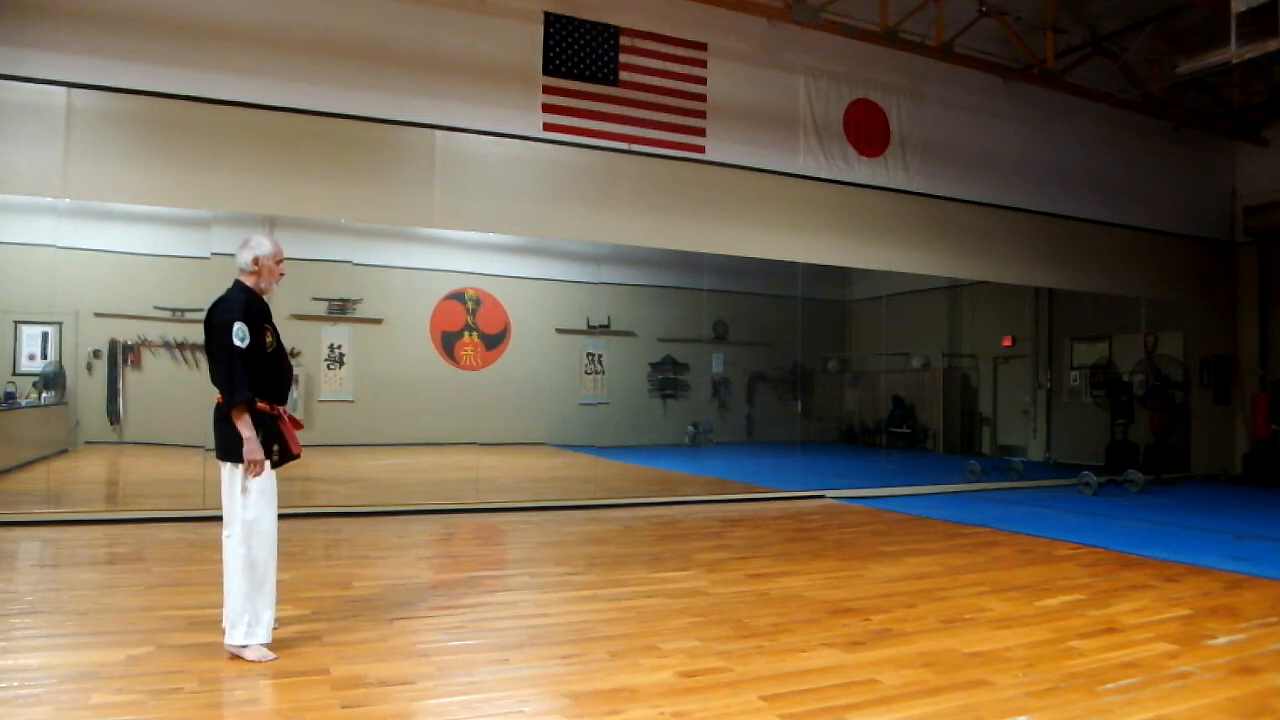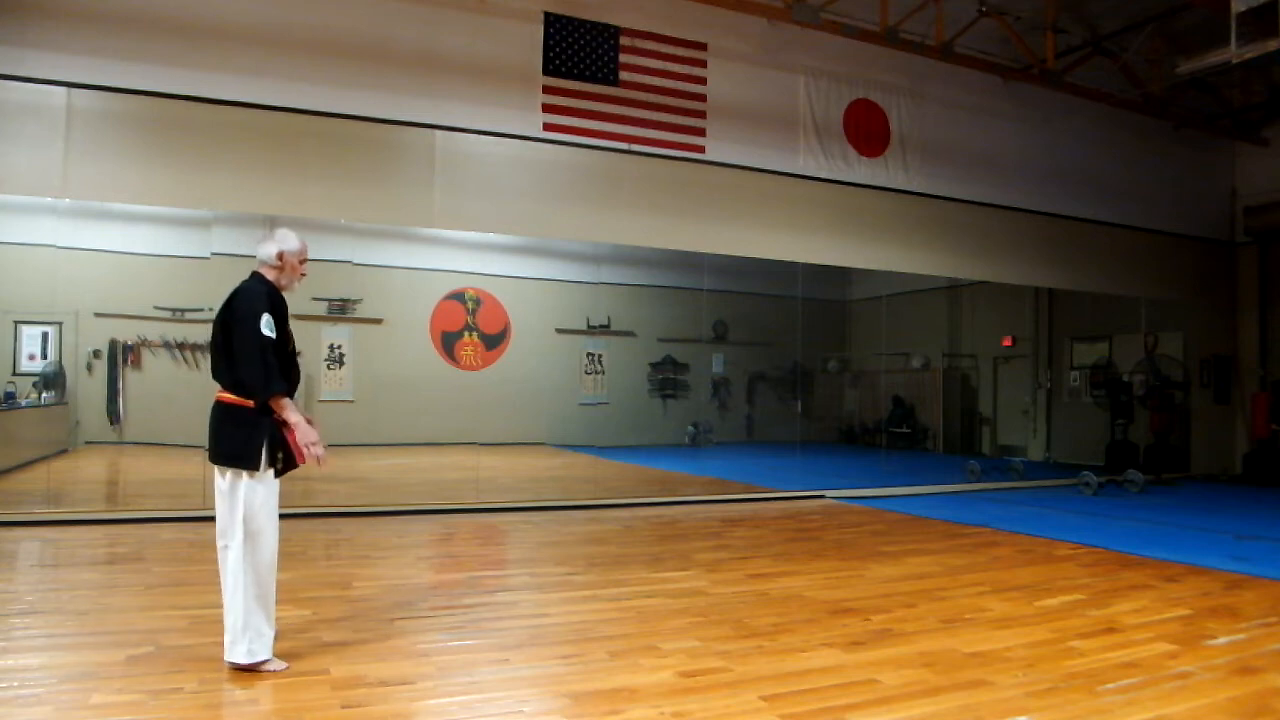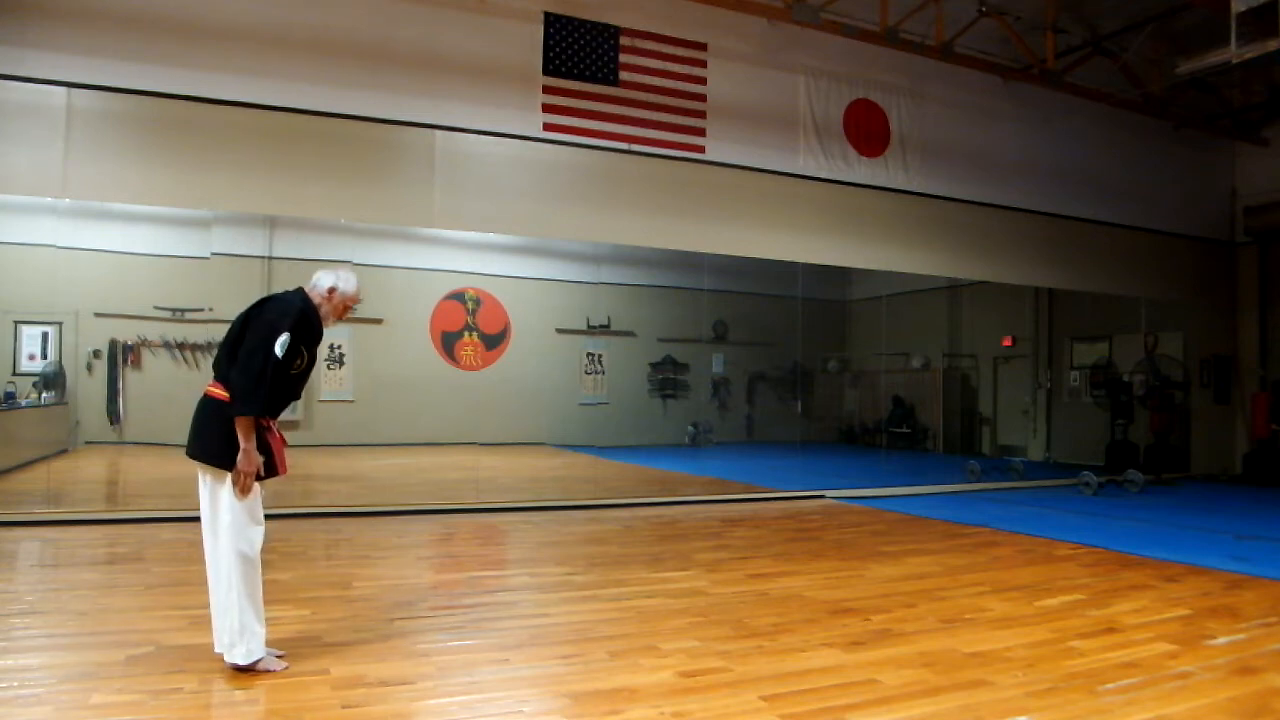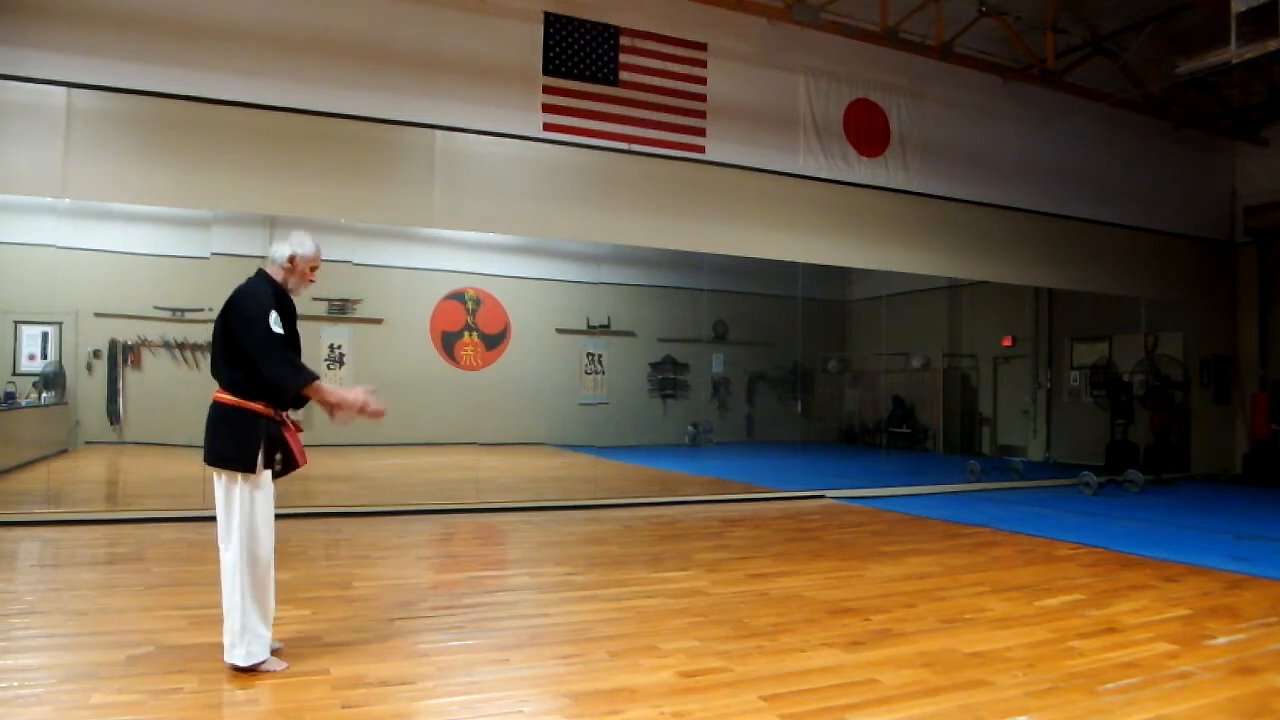
dt=0.7s
person 1, frame 1
left shoulder: (251, 306)
right shoulder: (234, 308)
right elbow: (232, 381)
left wrist: (275, 417)
right wrist: (250, 437)
left hip: (257, 424)
right hip: (246, 430)
left knee: (249, 526)
right knee: (252, 527)
left ankle: (246, 617)
right ankle: (244, 632)
person 1, frame 2
left shoulder: (257, 297)
right shoulder: (257, 298)
right elbow: (260, 372)
left wrist: (288, 418)
right wrist: (297, 422)
left hip: (242, 425)
right hip: (248, 429)
left knee: (243, 533)
right knee: (253, 535)
left ankle: (248, 630)
right ankle: (248, 648)
person 1, frame 3
left shoulder: (298, 317)
right shoulder: (286, 313)
right elbow: (247, 380)
left wrist: (254, 442)
right wrist: (247, 448)
left hip: (228, 429)
right hip: (229, 431)
left knee: (233, 537)
right knee: (237, 538)
left ankle: (242, 640)
right ankle: (244, 648)
person 1, frame 4
left shoulder: (265, 298)
right shoulder: (256, 301)
left elbow: (277, 367)
right elbow: (278, 367)
left wrist: (325, 396)
right wrist: (341, 397)
left hip: (245, 428)
right hip: (243, 431)
left knee: (250, 536)
right knee: (247, 539)
left ankle: (250, 634)
right ankle: (247, 650)
